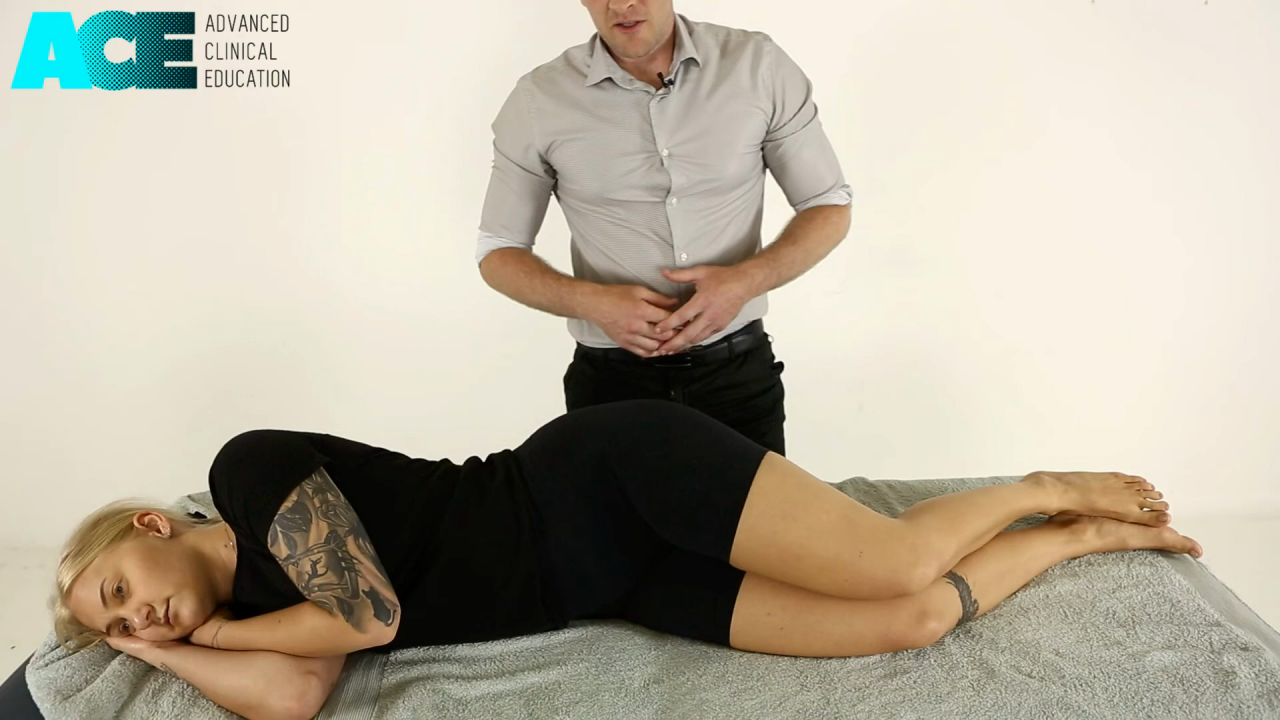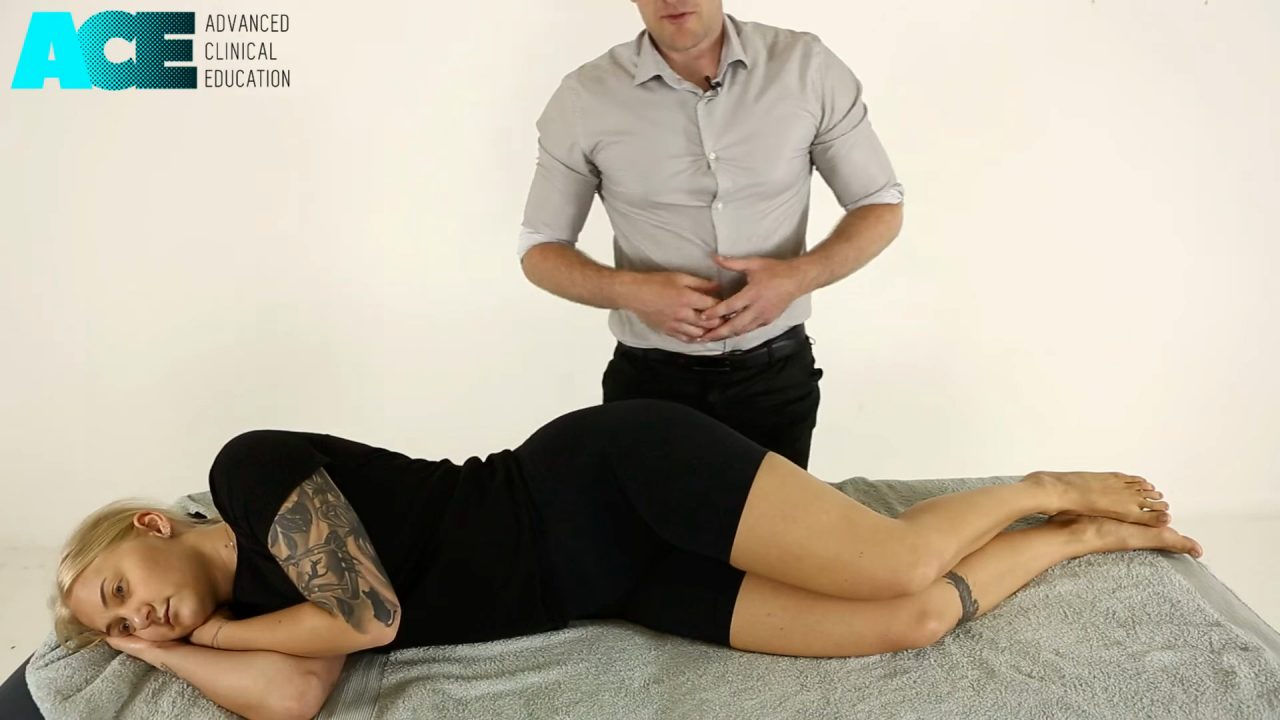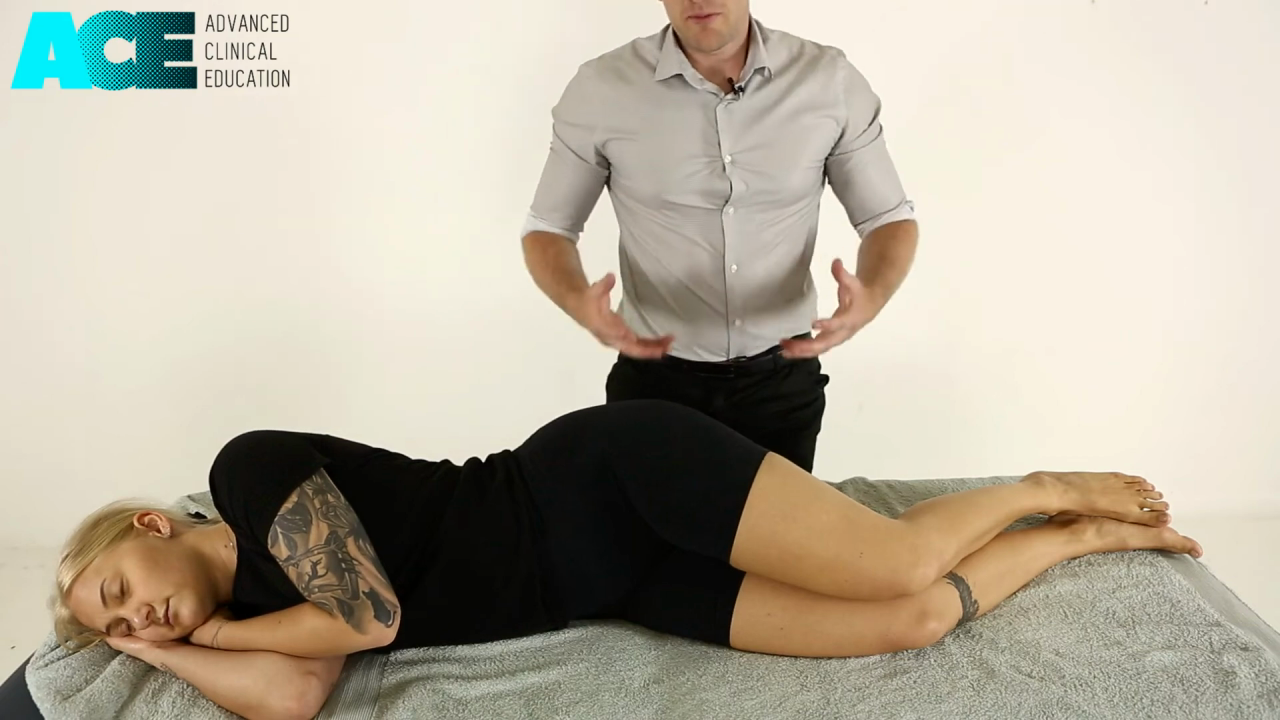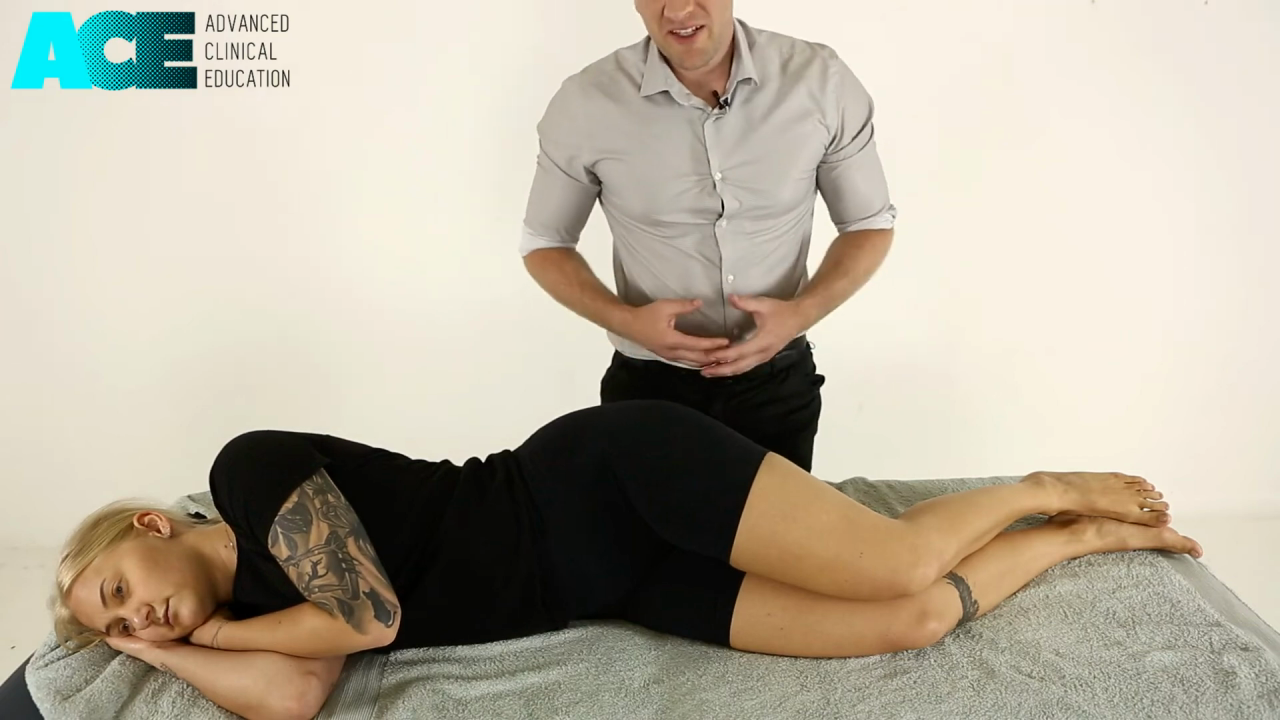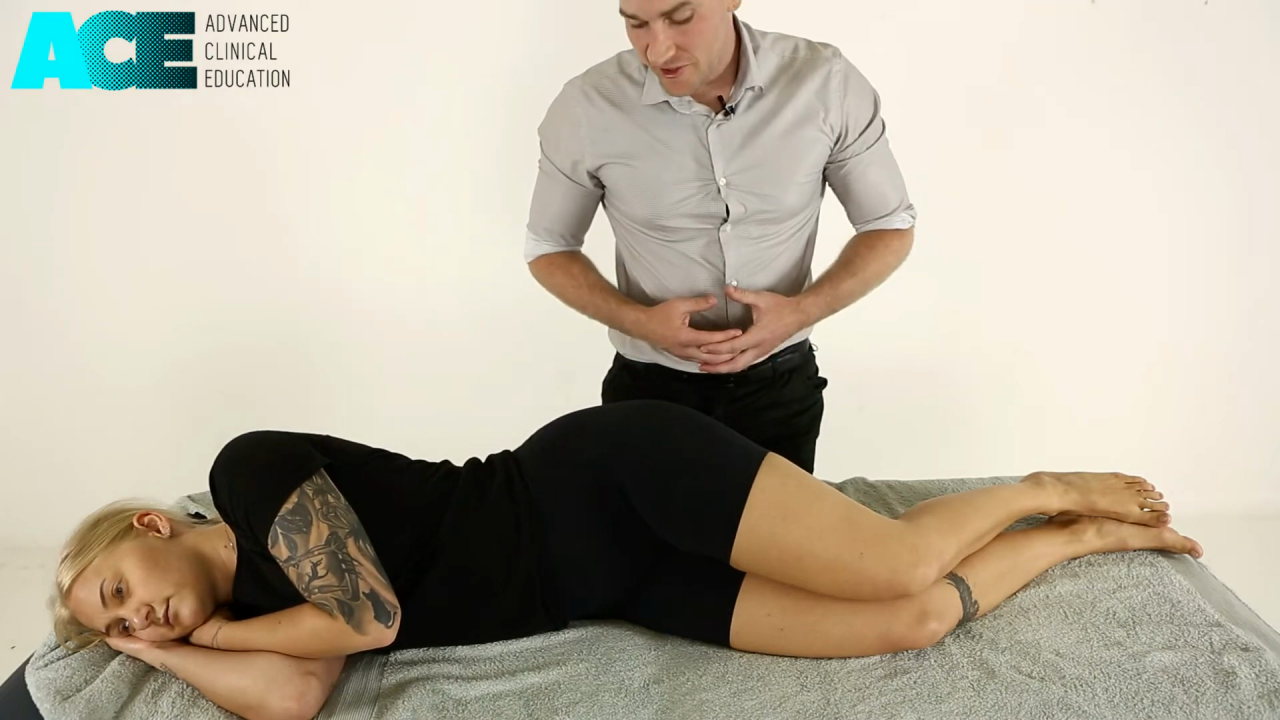
dt=0.4s
person 1, frame 1
left shoulder: (252, 471)
right shoulder: (263, 604)
left elbow: (374, 612)
left wrist: (213, 624)
left hip: (616, 475)
right hip: (622, 586)
left knee: (901, 566)
right knee: (910, 619)
left ankle: (1049, 489)
right ankle: (1085, 537)
person 1, frame 2
left shoulder: (249, 469)
right shoulder: (264, 600)
left elbow: (375, 614)
left wrist: (223, 622)
left hip: (614, 477)
right hip: (622, 589)
left knee: (898, 567)
right knee: (912, 620)
left ankle: (1050, 491)
right ankle: (1083, 538)
person 1, frame 3
left shoulder: (251, 470)
right shoulder: (264, 603)
left elbow: (373, 614)
left wrist: (214, 626)
left hip: (611, 473)
right hip: (621, 586)
left knee: (899, 567)
right knee: (910, 620)
left ankle: (1051, 490)
right ankle: (1085, 537)
person 1, frame 4
left shoulder: (250, 471)
right shoulder: (263, 601)
left elbow: (374, 616)
left wrist: (223, 621)
left hip: (614, 477)
right hip: (622, 589)
left knee: (900, 568)
right knee: (910, 621)
left ankle: (1052, 490)
right ankle: (1085, 537)
person 1, frame 5
left shoulder: (251, 471)
right shoulder: (263, 603)
left elbow: (372, 615)
left wrist: (214, 627)
left hip: (609, 476)
right hip: (622, 587)
left knee: (899, 568)
right knee: (909, 621)
left ankle: (1051, 491)
right ankle: (1084, 536)
person 2, frame 1
left shoulder: (759, 66)
right shoulder: (538, 101)
left elbow: (829, 208)
right elbow: (497, 253)
left wrist: (748, 280)
right wrist: (590, 302)
left hip: (739, 369)
right hip: (611, 378)
person 2, frame 2
left shoulder: (807, 68)
right shoulder: (584, 98)
left elbow: (882, 207)
right elbow: (539, 250)
left wrist: (801, 274)
right wrist: (629, 291)
left hip: (777, 372)
right hip: (650, 378)
person 2, frame 3
left shoulder: (829, 80)
right shoulder: (600, 89)
left elbow: (891, 219)
right elbow: (547, 229)
left wrist: (872, 297)
right wrist: (578, 305)
left hip: (782, 379)
right hip: (654, 379)
person 2, frame 4
left shoulder: (821, 80)
right shoulder: (584, 103)
left elbow: (870, 225)
right elbow: (544, 244)
left wrist: (800, 313)
right wrist: (625, 320)
left hip: (778, 381)
right hip: (649, 384)
person 2, frame 5
left shoulder: (826, 82)
right shoulder: (586, 107)
left elbow: (891, 226)
right elbow: (548, 248)
left wrist: (802, 311)
right wrist: (638, 321)
left hip: (781, 384)
right hip: (650, 387)
